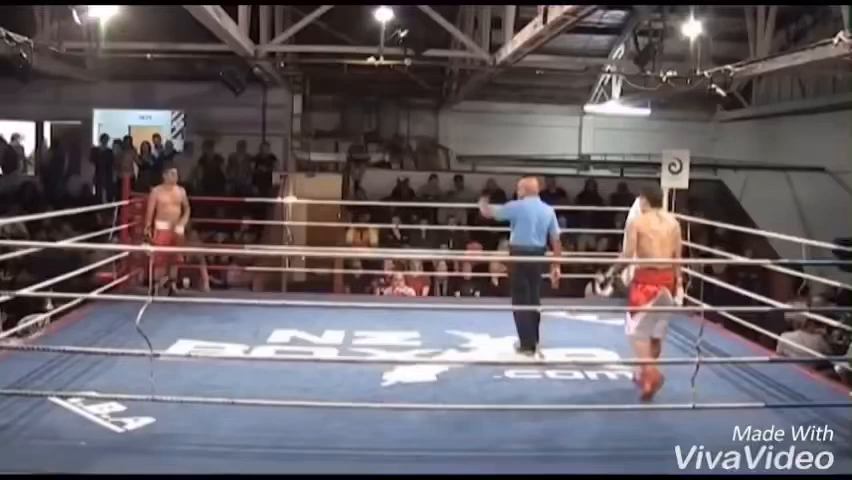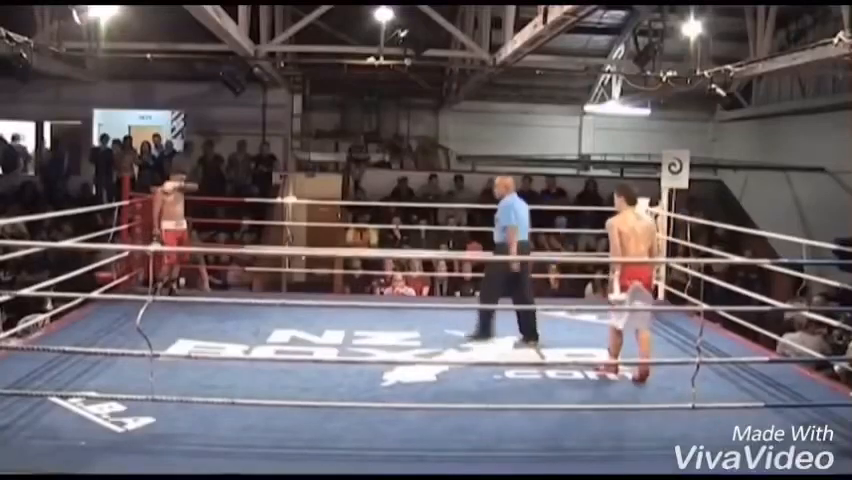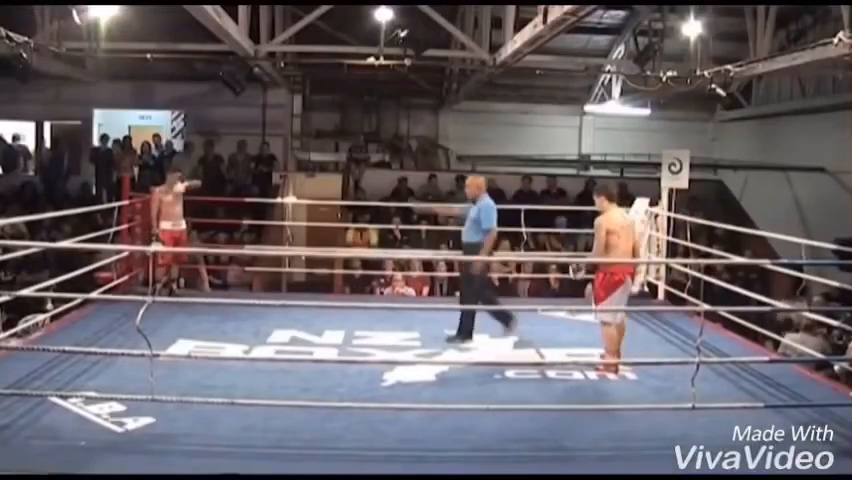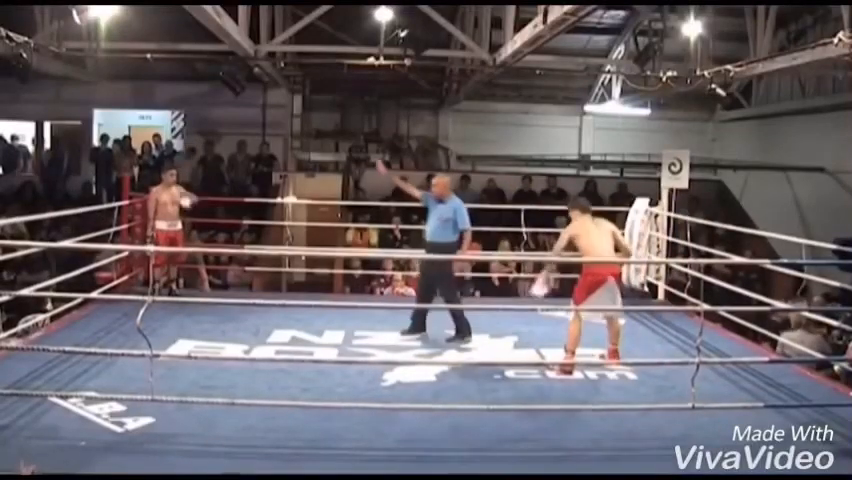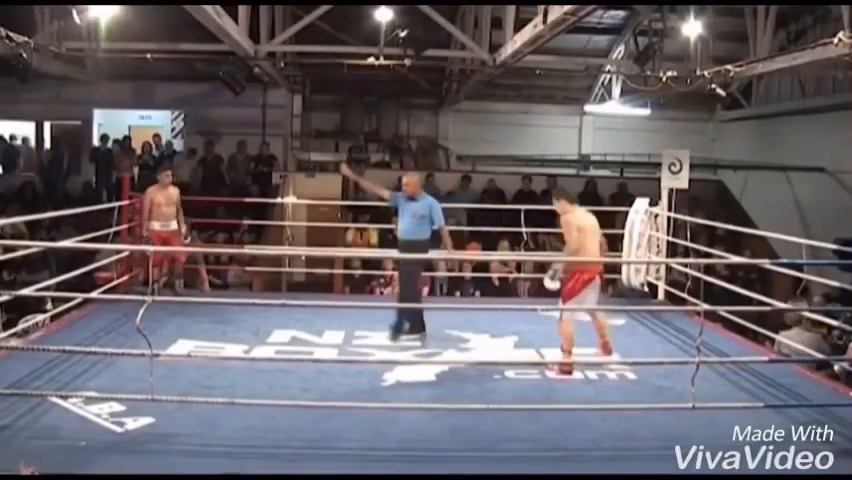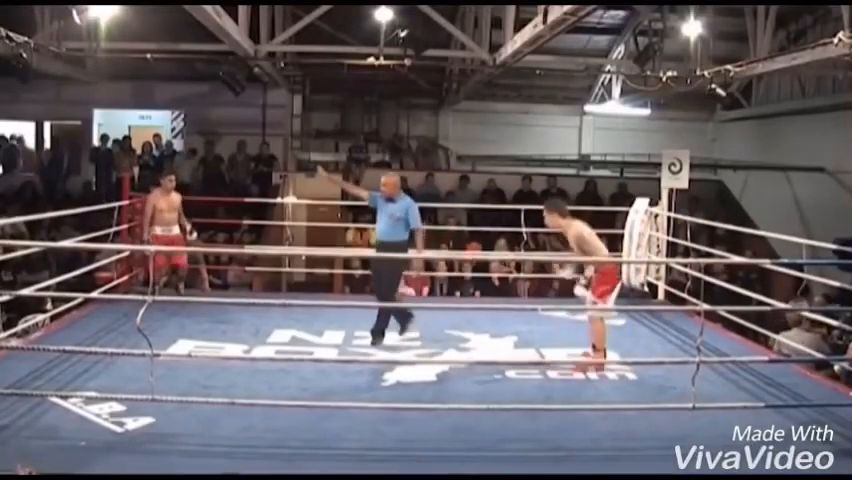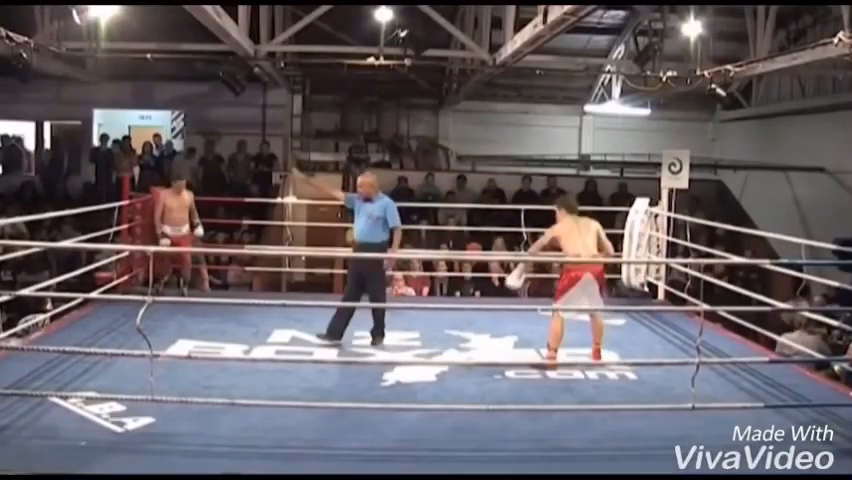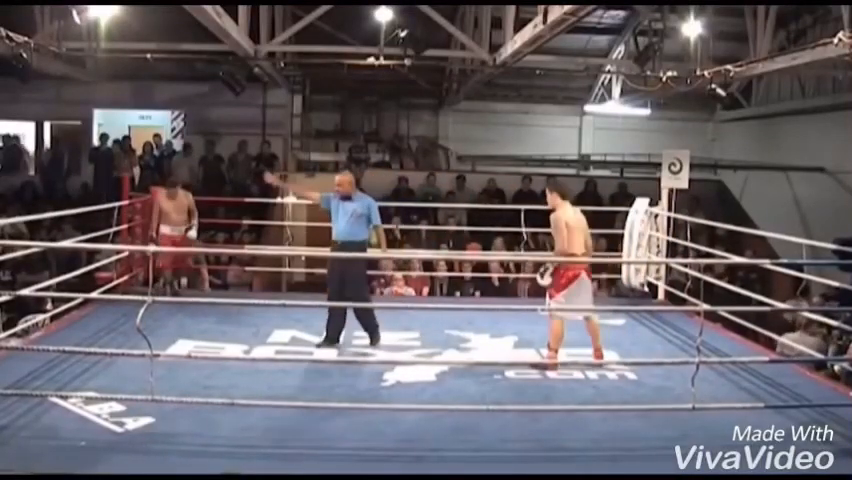
dt=0.4s
person 1, frame 1
left shoulder: (636, 223)
right shoulder: (673, 223)
left elbow: (628, 255)
right elbow: (677, 257)
left wrist: (611, 272)
right wrist: (678, 283)
left hip: (646, 279)
right hip: (667, 279)
left knee: (638, 332)
right knee: (656, 331)
left ankle: (651, 374)
right ankle: (646, 375)
person 1, frame 2
left shoulder: (614, 222)
right shoulder: (648, 221)
left elbow: (616, 254)
right elbow: (653, 253)
left wrist: (615, 278)
left hip: (626, 274)
right hip: (645, 274)
left knee: (617, 323)
right knee: (642, 323)
left ankle: (612, 364)
right ankle: (644, 365)
person 1, frame 3
left shoulder: (602, 221)
right shoulder: (628, 217)
left elbow: (598, 252)
right elbow: (636, 249)
right wrist: (634, 270)
left hip: (611, 271)
right hip: (627, 270)
left knee: (605, 318)
right knee: (618, 312)
left ankle: (611, 362)
right ankle: (614, 354)
person 1, frame 4
left shoulder: (574, 227)
right shoulder: (607, 224)
left elbow: (556, 251)
right elbow: (628, 250)
left wrist: (544, 275)
left hip: (594, 270)
right hip: (614, 269)
left knee: (577, 315)
right knee: (611, 313)
left ankle: (568, 362)
right ankle: (613, 354)
person 1, frame 5
left shoulder: (567, 218)
right shoulder: (589, 216)
left elbow: (572, 247)
right elbow: (602, 246)
left wrist: (558, 266)
left hip: (581, 269)
right hip: (596, 267)
left knee: (565, 315)
right knee: (592, 308)
left ankle: (566, 362)
right ankle: (606, 346)
person 1, frame 6
left shoulder: (577, 231)
right shoulder: (571, 228)
left elbow: (600, 252)
left wrist: (589, 273)
left hip: (605, 270)
right hip: (603, 270)
left knee: (593, 314)
right knee: (595, 314)
left ankle: (598, 356)
right ankle: (599, 354)
person 1, frame 7
left shoulder: (558, 227)
right shoulder: (593, 224)
left elbow: (536, 247)
right elbow: (610, 251)
left wrist: (519, 268)
left hip: (574, 269)
right hip: (595, 266)
left knee: (558, 313)
right knee: (595, 311)
left ankle: (551, 357)
right ankle: (597, 352)
person 1, frame 8
left shoulder: (557, 216)
right shoulder: (579, 214)
left elbow: (561, 248)
right elbow: (589, 247)
left wrist: (549, 266)
left hip: (566, 267)
right hip: (582, 265)
left knee: (556, 312)
right knee: (586, 311)
left ankle: (552, 358)
right ankle: (598, 353)
person 2, frame 1
left shoulder: (517, 206)
right shoulder: (549, 210)
left elbow: (489, 213)
right elbow: (556, 240)
left wrist: (482, 204)
right wrist: (556, 265)
left hip: (519, 256)
right hip: (538, 257)
left knee: (521, 301)
right knee: (534, 298)
left ankle: (527, 344)
right ankle: (532, 340)
person 2, frame 2
left shoulder: (506, 204)
right shoulder: (521, 204)
left elbow: (511, 230)
left wrist: (512, 256)
left hip: (506, 252)
right hip: (522, 250)
left knee: (489, 292)
right knee: (523, 296)
left ankle: (485, 331)
right ankle: (530, 336)
person 2, frame 3
left shoulder: (485, 206)
right shoulder: (476, 205)
left elbow: (492, 233)
right elbow: (454, 210)
left wrist: (480, 257)
left hip: (476, 253)
right hip: (472, 252)
left knee: (468, 294)
right knee: (481, 291)
left ankle: (464, 334)
right ankle: (506, 318)
person 2, frame 4
left shoulder: (457, 206)
right shoulder: (432, 200)
left elbow: (466, 231)
right elbow: (411, 189)
left wrist: (463, 251)
right wrist: (387, 174)
left hip: (445, 251)
right hip: (431, 249)
left knee: (449, 293)
right knee: (423, 290)
left ankle: (463, 331)
right ankle: (418, 325)
person 2, frame 5
left shoulder: (431, 203)
right shoulder: (401, 199)
left elbow: (442, 228)
right elbow: (377, 190)
left wrist: (450, 251)
right wrist: (353, 176)
left hip: (418, 248)
right hip: (403, 247)
left knee: (406, 288)
right knee: (411, 288)
left ankle: (399, 326)
right ankle: (417, 326)
person 2, frame 6
left shoulder: (408, 205)
right shoulder: (380, 199)
left elbow: (418, 231)
right elbow: (356, 190)
left wrist: (418, 256)
right wrist: (329, 178)
left hip: (396, 251)
right hip: (380, 248)
left knee: (386, 292)
right knee: (378, 290)
left ankle: (379, 332)
right ankle: (404, 317)
person 2, frame 7
left shoulder: (387, 204)
right shoulder: (357, 200)
left elbow: (397, 230)
right elbow: (334, 193)
left wrist: (392, 253)
right wrist: (306, 179)
left hip: (376, 252)
right hip: (359, 251)
left knee: (376, 296)
right knee: (350, 294)
left ankle: (378, 334)
right ankle: (334, 332)
person 2, frame 8
left shoulder: (367, 202)
right shoulder: (333, 199)
left elbow: (378, 228)
right elbow: (308, 194)
left wrist: (383, 252)
right wrist: (280, 183)
left hip: (356, 251)
right hip: (337, 250)
left knee: (358, 294)
right knee: (335, 296)
left ankle: (373, 331)
right ankle: (332, 336)
person 3, frame 1
left shoulder: (181, 191)
right shoulder: (156, 191)
left elbow: (187, 209)
right elbow: (150, 212)
left wrist: (183, 223)
right wrist: (147, 229)
left hip: (177, 228)
right hip: (162, 228)
left knee: (175, 259)
right knee: (159, 259)
left ankle: (172, 286)
right ankle: (156, 287)
person 3, frame 2
left shoulder: (180, 189)
right shoulder: (160, 191)
left elbow: (195, 187)
right elbow: (155, 212)
left wrist: (180, 184)
right wrist: (156, 230)
left hip: (182, 226)
right hip: (168, 228)
left knee: (178, 259)
right knee: (169, 259)
left ankle: (172, 286)
right ankle: (159, 285)
person 3, frame 3
left shoulder: (179, 188)
right shoulder: (158, 191)
left elbow: (198, 183)
right elbow: (153, 213)
left wrist: (186, 183)
right wrist: (155, 230)
left hip: (181, 227)
right hip: (166, 228)
left knee: (177, 259)
right knee: (164, 259)
left ankle: (172, 287)
right ankle: (157, 287)
person 3, frame 4
left shoulder: (178, 189)
right shoulder: (155, 191)
left elbow: (194, 198)
right elbow: (150, 213)
left wrist: (189, 199)
right wrist: (150, 231)
left hip: (177, 227)
right hip: (161, 228)
left knee: (175, 259)
right knee: (159, 259)
left ankle: (172, 287)
right ankle: (156, 288)
person 3, frame 5
left shoulder: (175, 191)
right shoulder: (150, 192)
left elbow: (179, 210)
right elbow: (145, 214)
left wrist: (183, 226)
right wrist: (145, 232)
left hip: (173, 228)
right hip: (156, 229)
left knee: (180, 257)
right knee: (156, 260)
left ankle: (177, 282)
right ankle: (156, 288)
person 3, frame 6
left shoulder: (177, 196)
right shoulder: (153, 197)
right elbow: (147, 218)
left wrist: (188, 226)
right wrist: (146, 237)
left hip: (175, 233)
right hip: (158, 234)
left knee: (182, 264)
right knee: (158, 265)
left ankle: (180, 284)
right ankle: (156, 288)
person 3, frame 7
left shoulder: (189, 195)
right shoulder: (163, 196)
left elbow: (193, 212)
right elbow: (157, 216)
left wrist: (197, 222)
right wrist: (160, 232)
left hip: (184, 233)
right hip: (168, 232)
left knee: (186, 261)
left ankle: (184, 286)
right ankle: (162, 281)
person 3, frame 8
left shoulder: (187, 197)
right shoulder: (159, 198)
left elbow: (194, 212)
right elbow: (155, 217)
left wrist: (193, 224)
left hip: (183, 233)
right hip: (166, 233)
left knee: (183, 261)
right knee: (166, 263)
left ankle: (175, 281)
right ankle: (168, 287)
